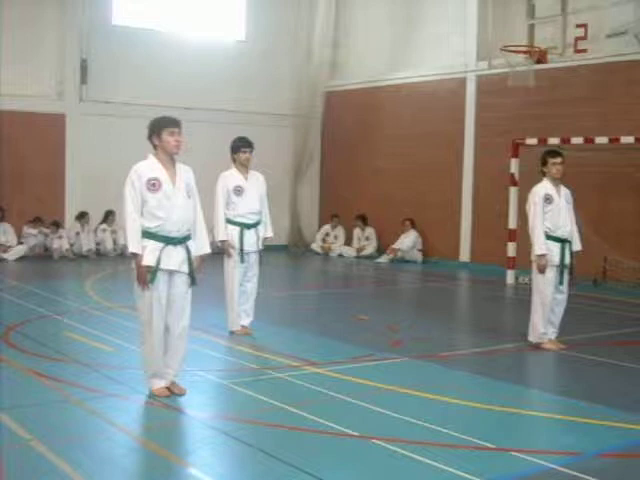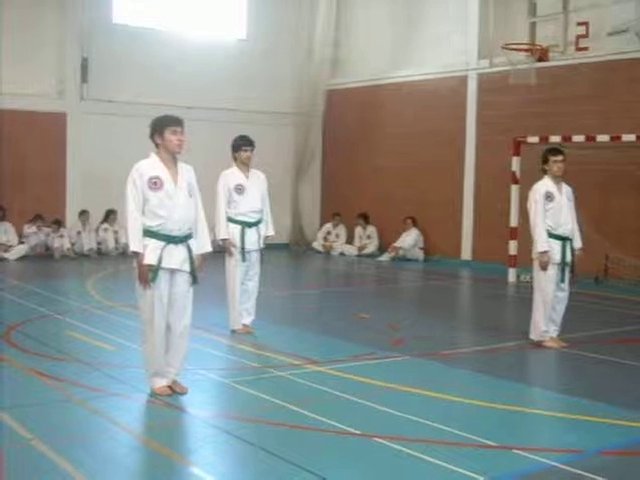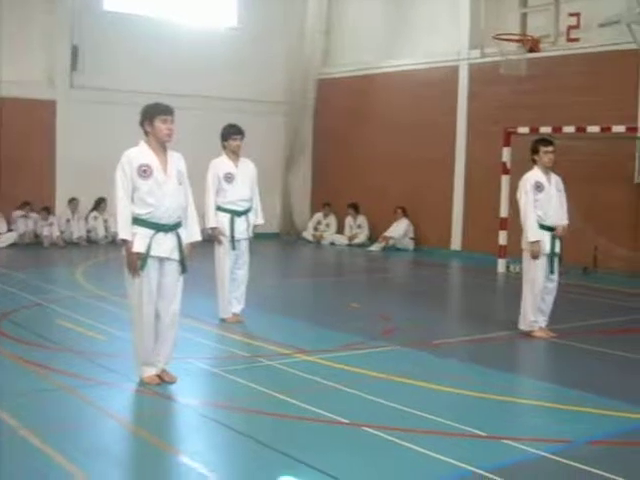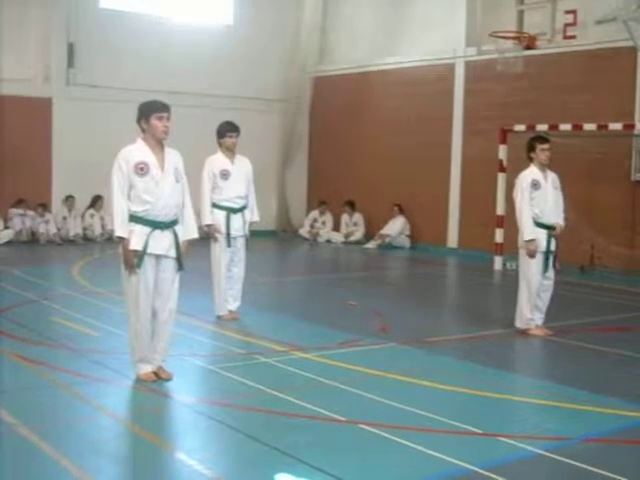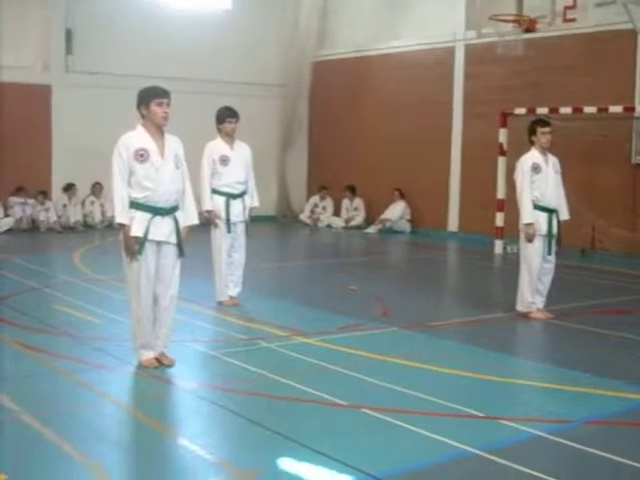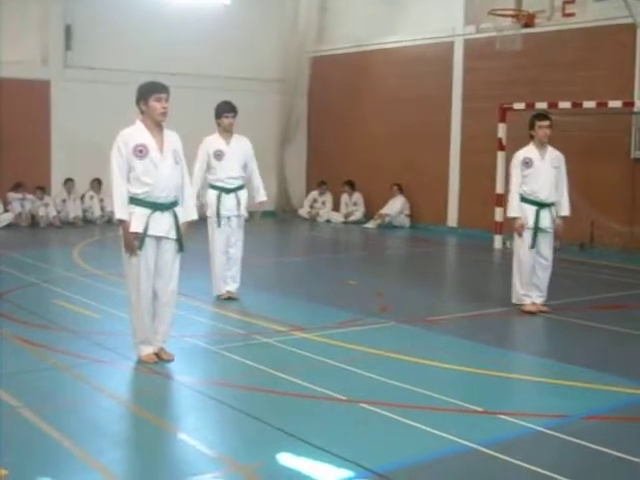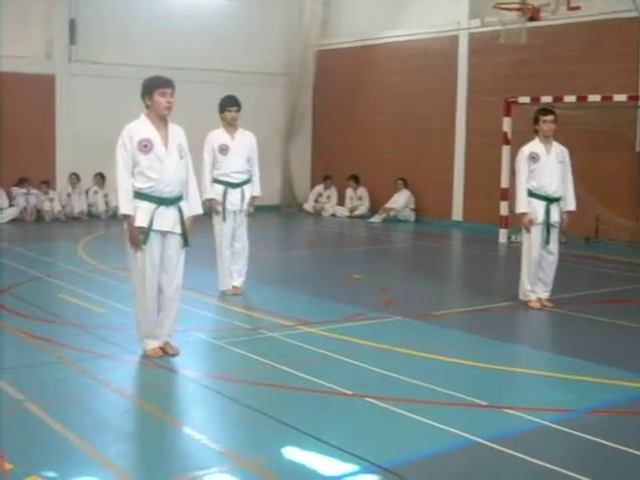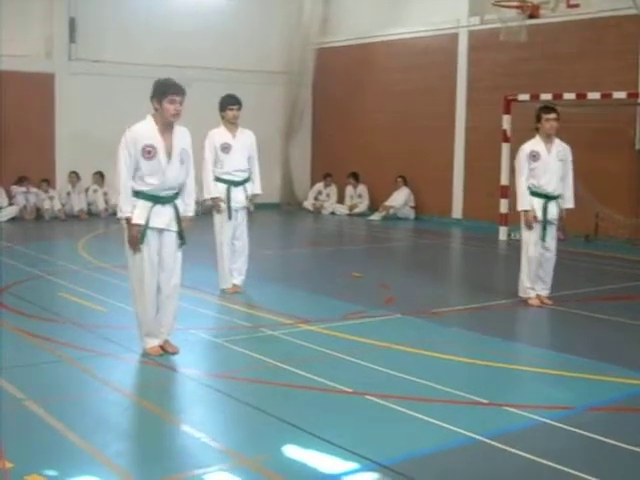
dt=0.4s
person 1, frame 1
left shoulder: (186, 173)
right shoulder: (141, 171)
left elbow: (195, 213)
right elbow: (132, 215)
left wrist: (198, 253)
right wrist: (139, 257)
left hip: (182, 253)
right hip: (154, 253)
left knee: (179, 319)
right knee: (154, 319)
left ankle: (170, 375)
right ankle: (156, 378)
person 1, frame 2
left shoulder: (188, 171)
right shoulder: (142, 170)
left elbow: (197, 212)
right elbow: (134, 214)
left wrist: (199, 252)
right wrist: (140, 257)
left hip: (183, 252)
right hip: (155, 252)
left knee: (181, 318)
right knee: (156, 318)
left ankle: (172, 375)
right ankle: (158, 377)
person 1, frame 3
left shoulder: (178, 160)
right shoulder: (132, 158)
left elbow: (187, 201)
right elbow: (123, 201)
left wrist: (189, 241)
right wrist: (129, 244)
left hip: (173, 240)
right hip: (144, 240)
left knee: (170, 307)
right knee: (145, 306)
left ankle: (161, 363)
right ankle: (147, 366)
person 1, frame 4
left shoulder: (175, 157)
right shoulder: (128, 155)
left elbow: (184, 198)
right elbow: (120, 199)
left wrist: (185, 238)
right wrist: (125, 242)
left hip: (169, 238)
right hip: (141, 237)
left knee: (166, 304)
right knee: (141, 304)
left ankle: (157, 360)
right ankle: (143, 363)
person 1, frame 5
left shoulder: (175, 143)
right shoulder: (128, 142)
left elbow: (184, 184)
right elbow: (120, 186)
left wrist: (186, 224)
right wrist: (125, 228)
left hip: (170, 224)
right hip: (141, 223)
left knee: (168, 290)
right knee: (143, 290)
left ankle: (159, 346)
right ankle: (145, 349)
person 1, frame 6
left shoulder: (174, 139)
right shoulder: (127, 137)
left elbow: (183, 180)
right elbow: (119, 182)
left wrist: (185, 219)
right wrist: (125, 224)
left hip: (170, 219)
right hip: (141, 219)
left knee: (167, 286)
right knee: (142, 286)
left ankle: (159, 342)
right ankle: (145, 345)
person 1, frame 7
left shoulder: (178, 133)
right shoulder: (132, 132)
left elbow: (188, 175)
right elbow: (124, 177)
left wrist: (190, 214)
right wrist: (130, 219)
left hip: (175, 214)
right hip: (145, 214)
left knee: (172, 281)
right knee: (147, 281)
left ankle: (164, 336)
right ankle: (150, 339)
person 1, frame 8
left shoulder: (183, 135)
right shoulder: (136, 134)
left elbow: (188, 178)
right elbow: (124, 178)
left wrist: (186, 215)
right wrist: (130, 221)
left hip: (171, 213)
right hip: (143, 213)
left knee: (171, 279)
right knee: (146, 281)
left ankle: (163, 335)
right ankle: (150, 338)
person 2, frame 1
left shoulder: (566, 193)
right shoulder: (539, 191)
left elbow: (571, 222)
right elbow: (536, 224)
left wrist: (575, 249)
right wrist: (540, 253)
left hip: (563, 249)
right hip: (547, 249)
left knee: (560, 294)
right knee: (544, 294)
left ankle: (550, 335)
right ankle: (540, 336)
person 2, frame 2
left shoulder: (567, 190)
right shoulder: (539, 189)
left elbow: (572, 220)
right elbow: (537, 221)
left wrist: (577, 244)
right wrist: (542, 250)
left hip: (564, 247)
right hip: (548, 246)
left knee: (561, 292)
right knee: (545, 292)
left ankle: (552, 333)
right ankle: (542, 334)
person 2, frame 3
left shoulder: (557, 181)
right shoulder: (529, 179)
left elbow: (562, 208)
right elbow: (527, 212)
left wrist: (563, 225)
right wrist: (534, 240)
left hip: (553, 238)
right hip: (537, 237)
left knee: (550, 283)
right knee: (535, 282)
left ankle: (541, 323)
right ankle: (531, 324)
person 2, frame 4
left shoulder: (553, 178)
right shoulder: (526, 177)
left elbow: (558, 205)
right elbow: (523, 210)
left wrist: (560, 225)
right wrist: (529, 239)
left hip: (549, 236)
right hip: (534, 235)
left knee: (547, 281)
right knee: (531, 280)
left ankle: (537, 321)
right ankle: (527, 322)
person 2, frame 5
left shoulder: (554, 161)
right shoulder: (526, 161)
left elbow: (559, 192)
right elbow: (523, 194)
left wrist: (562, 218)
right wrist: (528, 223)
left hip: (550, 218)
right hip: (534, 218)
left knee: (548, 264)
right knee: (532, 263)
left ankle: (538, 304)
right ankle: (528, 306)
person 2, frame 6
left shoulder: (558, 157)
right shoulder: (521, 156)
left elbow: (562, 187)
right elbow: (514, 187)
left wrist: (561, 215)
right wrist: (516, 216)
left hip: (547, 213)
right hip: (527, 212)
left knee: (545, 259)
right knee: (525, 257)
left ankle: (537, 298)
right ankle: (524, 299)
person 2, frame 7
left shoulder: (562, 151)
right shoulder: (527, 151)
left elbow: (567, 181)
right elbow: (521, 183)
left wrist: (566, 210)
right wrist: (523, 212)
left hip: (554, 208)
right hip: (535, 207)
left knee: (551, 253)
right knee: (533, 252)
left ankle: (543, 293)
right ankle: (530, 294)
person 2, frame 8
left shoulder: (564, 149)
right shoulder: (528, 148)
left elbow: (568, 179)
right elbow: (521, 180)
left wrist: (565, 206)
right wrist: (526, 209)
left hip: (553, 206)
right hip: (533, 204)
left knee: (549, 251)
right knee: (532, 250)
left ankle: (542, 291)
right ankle: (530, 292)
person 3, frame 1
left shoulder: (259, 178)
right shoulder: (225, 178)
left elbow: (264, 207)
right elbow: (219, 209)
left wrist: (266, 233)
right wrist: (223, 238)
left hip: (253, 234)
right hip: (235, 234)
left knee: (251, 280)
right knee: (235, 280)
left ankle: (246, 321)
right ankle: (235, 324)
person 3, frame 2
left shoulder: (260, 177)
right shoulder: (227, 176)
left elbow: (265, 206)
right elbow: (221, 208)
left wrist: (267, 232)
right wrist: (224, 237)
left hip: (255, 233)
right hip: (236, 232)
left knee: (252, 279)
right knee: (236, 279)
left ankle: (247, 320)
right ankle: (237, 323)
person 3, frame 3
left shoulder: (249, 166)
right shoulder: (216, 165)
left elbow: (254, 194)
right elbow: (210, 196)
left wrist: (256, 220)
right wrist: (213, 225)
left hip: (244, 221)
right hip: (225, 221)
left knee: (241, 267)
right knee: (225, 267)
left ankle: (236, 309)
right ankle: (226, 311)
person 3, frame 4
left shoulder: (245, 163)
right shoulder: (212, 162)
left elbow: (250, 192)
right elbow: (206, 193)
left wrist: (252, 218)
right wrist: (208, 222)
left hip: (240, 218)
right hip: (221, 217)
left knee: (238, 265)
right knee: (221, 265)
left ankle: (232, 306)
right ankle: (222, 308)
person 3, frame 5
left shoulder: (244, 148)
right shoulder: (211, 148)
left elbow: (250, 178)
right elbow: (205, 179)
left wrist: (252, 204)
right wrist: (209, 208)
left hip: (240, 204)
right hip: (221, 203)
left knee: (238, 251)
right knee: (222, 251)
left ankle: (233, 292)
right ankle: (223, 294)
person 3, frame 6
left shoulder: (244, 143)
right shoulder: (208, 143)
left elbow: (252, 171)
right elbow: (199, 172)
left wrist: (260, 197)
left hip: (237, 198)
right hip: (216, 198)
left knee: (235, 246)
right knee: (218, 246)
left ankle: (231, 287)
right ankle: (221, 288)
person 3, frame 7
left shoulder: (249, 137)
right shoulder: (213, 137)
left elbow: (254, 167)
right elbow: (207, 168)
left wrist: (254, 195)
right wrist: (209, 197)
left hip: (243, 193)
right hip: (222, 193)
left knee: (241, 240)
right knee: (224, 240)
left ankle: (237, 281)
right ankle: (226, 283)
person 3, frame 8
left shoulder: (248, 136)
right shoulder: (214, 136)
left elbow: (254, 165)
right elbow: (208, 166)
left wrist: (254, 193)
right wrist: (212, 195)
left hip: (243, 191)
right hip: (223, 191)
left knee: (241, 239)
right knee: (224, 238)
left ankle: (237, 280)
right ankle: (227, 282)
